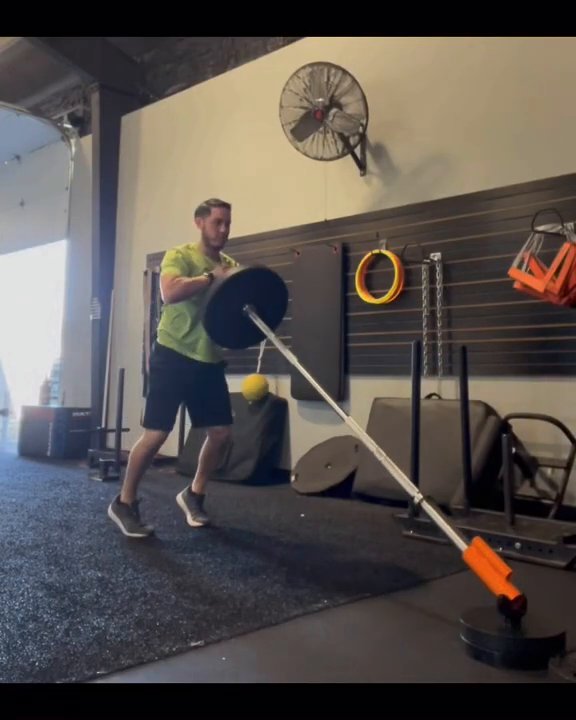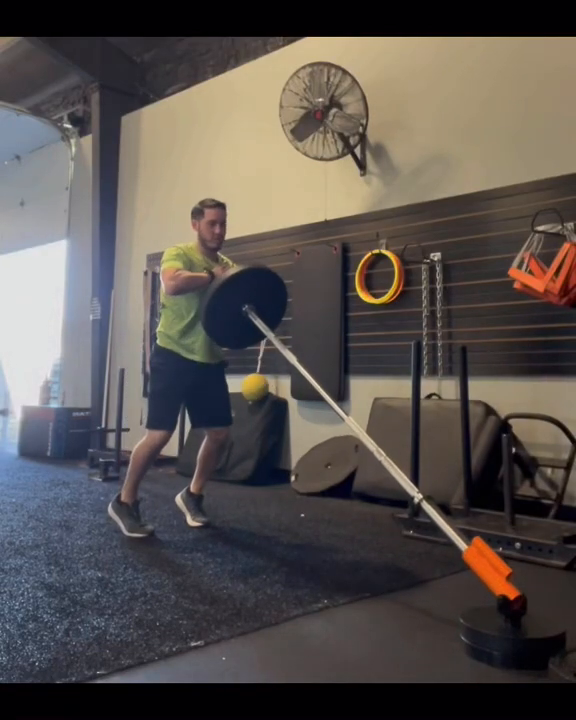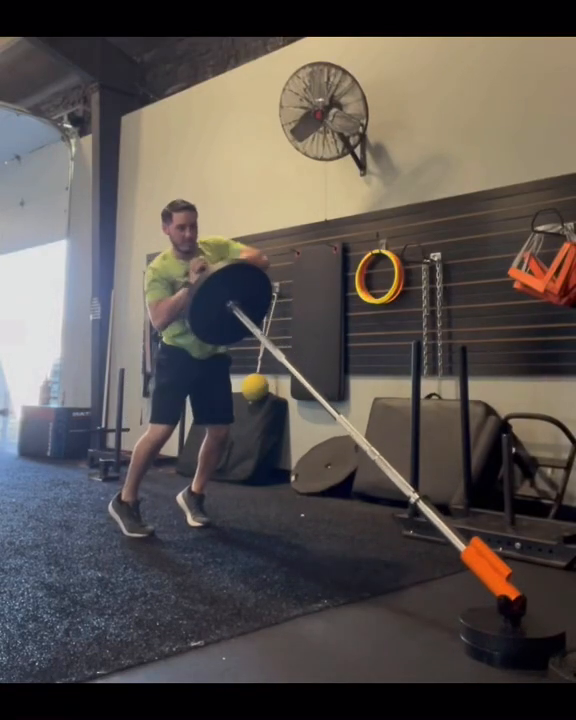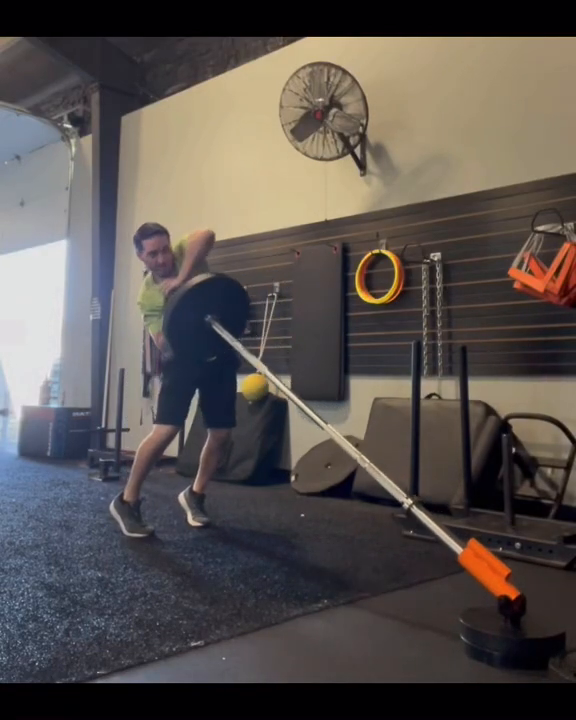
dt=0.3s
person 1, frame 1
left shoulder: (231, 266)
right shoulder: (179, 255)
right elbow: (170, 293)
right wrist: (211, 277)
left hip: (210, 360)
right hip: (173, 356)
left knee: (221, 433)
right knee: (156, 434)
left ankle: (193, 495)
right ankle: (124, 503)
person 1, frame 2
left shoulder: (229, 266)
right shoulder: (178, 254)
right elbow: (172, 284)
right wrist: (212, 276)
left hip: (209, 360)
right hip: (174, 357)
left knee: (219, 434)
right knee: (159, 435)
left ankle: (192, 496)
right ankle: (124, 502)
person 1, frame 3
left shoulder: (217, 248)
right shoulder: (158, 268)
left elbow: (261, 261)
right elbow: (158, 320)
right wrist: (191, 284)
left hip: (214, 355)
right hip: (178, 354)
left knee: (219, 430)
right knee: (161, 429)
left ankle: (193, 495)
right ankle: (125, 501)
person 1, frame 4
left shoulder: (186, 252)
right shoulder: (147, 297)
left elbow: (207, 235)
right elbow: (166, 346)
left wrist: (181, 281)
left hip: (221, 356)
left knee: (221, 434)
right knee: (165, 431)
left ankle: (194, 495)
right ankle: (126, 502)
